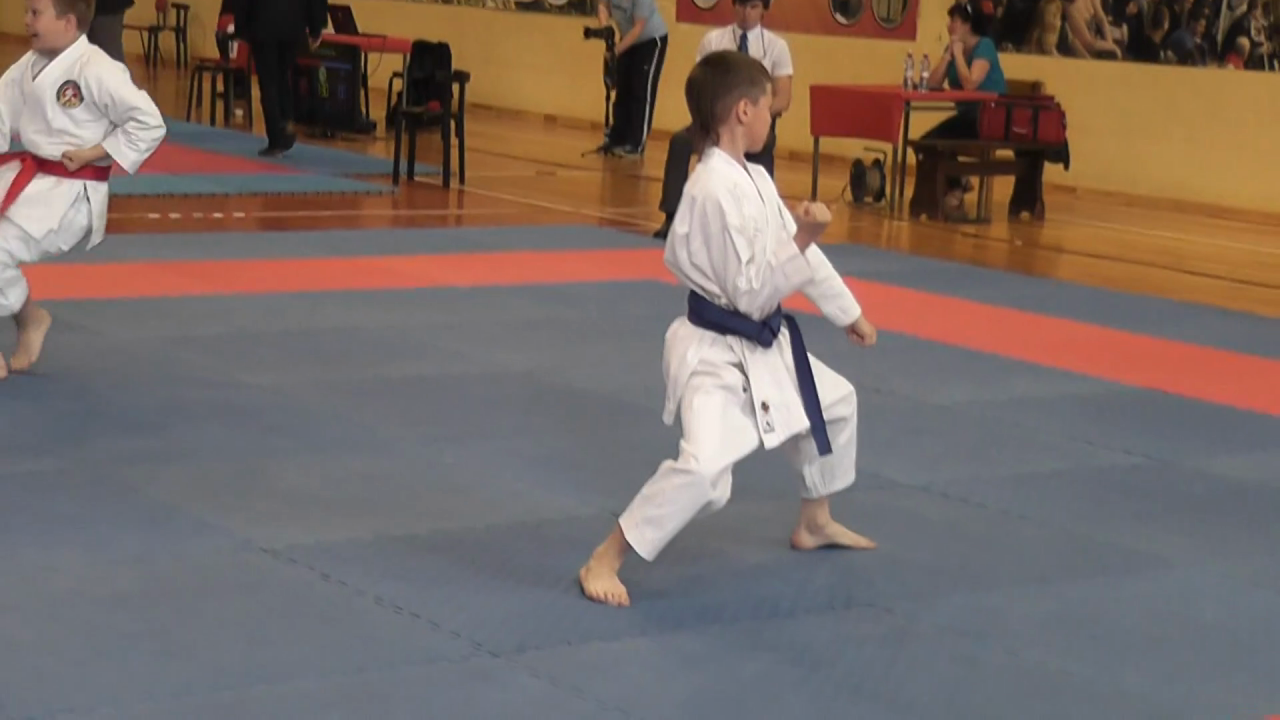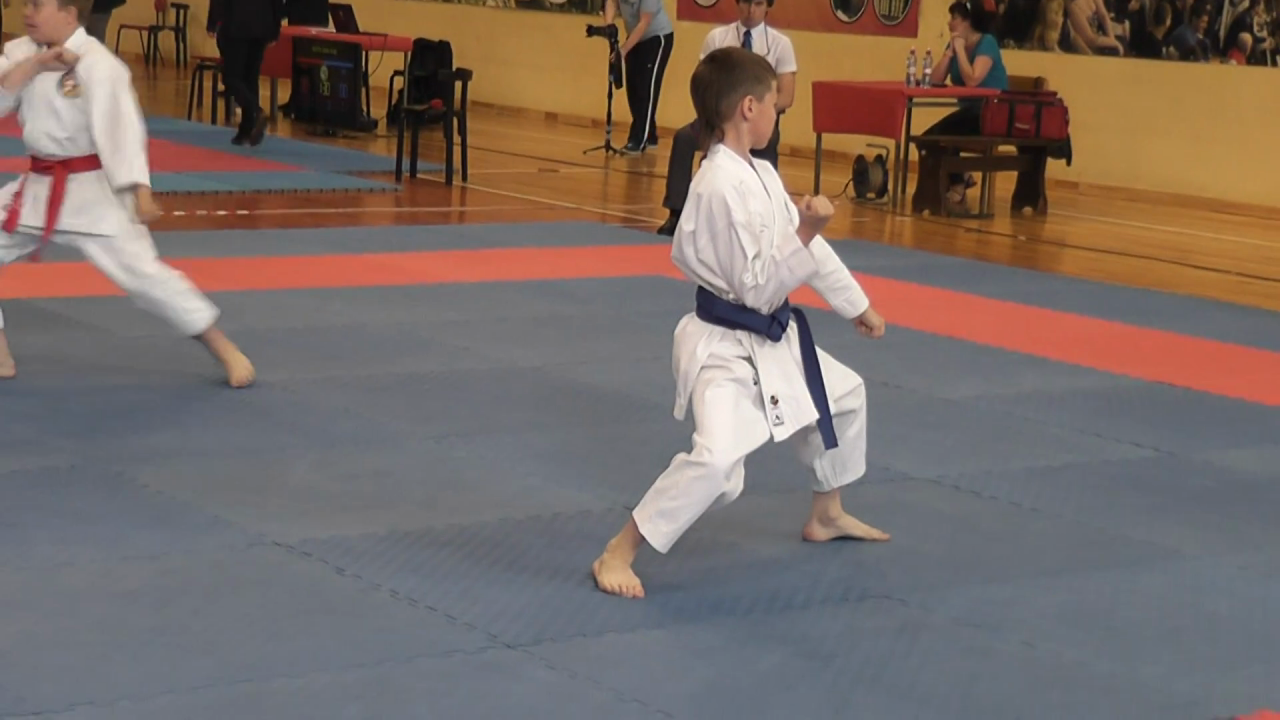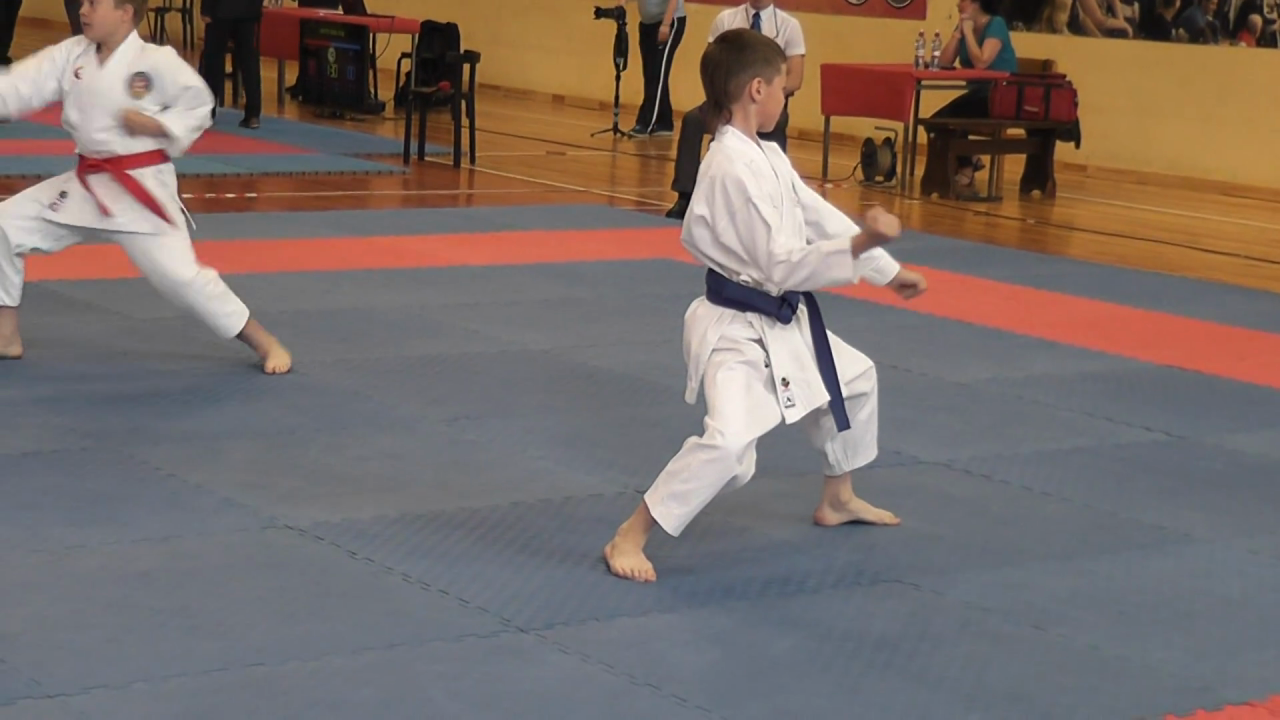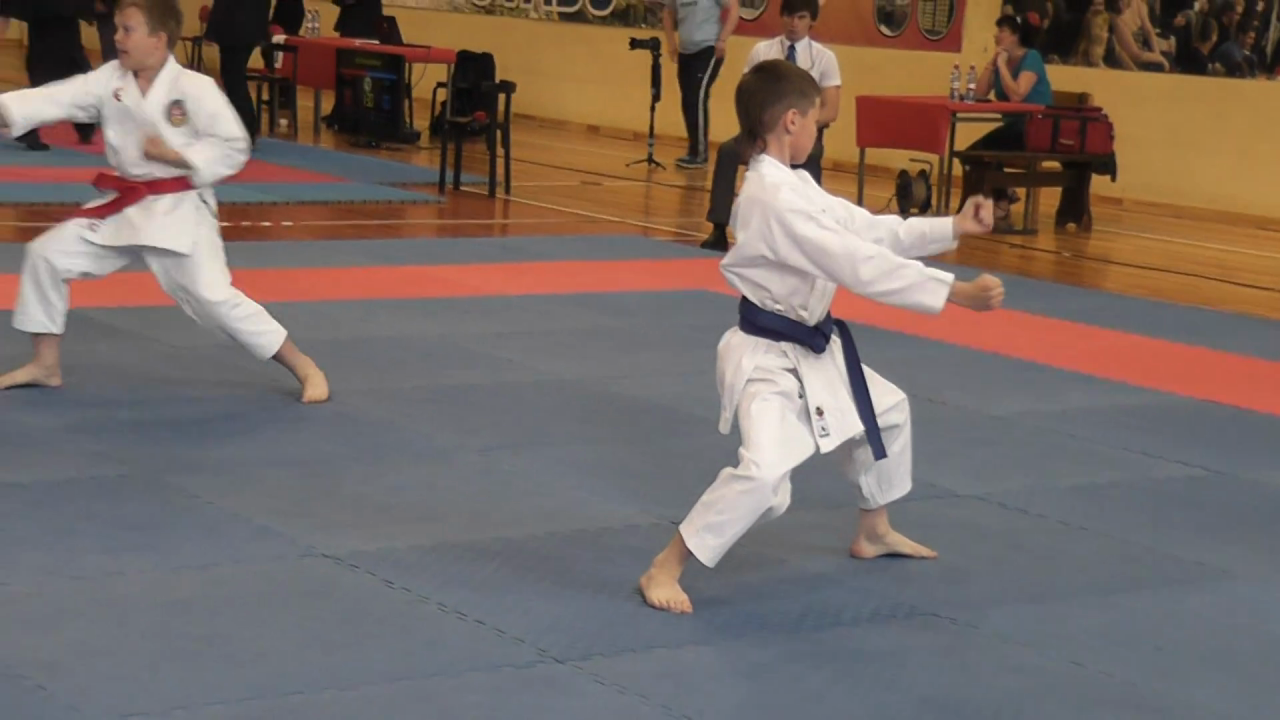
dt=0.4s
person 1, frame 1
left shoulder: (754, 178)
right shoulder: (714, 190)
left elbow: (804, 256)
right elbow: (752, 293)
left wrist: (849, 311)
right wrist: (802, 240)
left hip: (764, 343)
right hip: (716, 350)
left knee: (837, 401)
right knee: (704, 467)
left ankle: (814, 521)
right ankle: (604, 560)
person 1, frame 2
left shoulder: (761, 174)
right shoulder: (721, 187)
left elbow: (813, 251)
right elbow: (758, 288)
left wrist: (858, 304)
right wrist: (804, 233)
left hip: (771, 336)
right hip: (726, 344)
left knee: (844, 394)
right knee: (717, 460)
left ankle: (826, 514)
right ankle: (618, 553)
person 1, frame 3
left shoulder: (768, 155)
right shoulder: (732, 168)
left elbow: (822, 219)
right elbow: (785, 266)
left wrist: (890, 271)
right wrist: (863, 242)
left hip: (783, 319)
right hip: (737, 326)
left knee: (856, 377)
right knee: (729, 442)
left ankle: (838, 498)
right ankle: (629, 537)
person 1, frame 4
left shoulder: (795, 183)
right shoulder: (773, 197)
left elbow: (873, 231)
right elbow: (861, 265)
left wrist: (954, 227)
right wrist: (960, 292)
left hip: (813, 347)
right hip: (769, 356)
left knee: (887, 410)
right knee: (764, 473)
left ankle: (874, 531)
right ankle: (665, 568)
person 2, frame 1
left shoulder: (97, 70)
right shoulder: (31, 65)
left elbow: (148, 126)
left wrist: (92, 153)
left hip: (70, 193)
left ankle: (32, 320)
person 2, frame 2
left shoulder: (97, 61)
left elbow: (119, 125)
left wrist: (139, 188)
right wrist: (34, 64)
left hip: (95, 186)
right hip: (41, 186)
left knee: (140, 271)
left ankle: (225, 351)
person 2, frame 3
left shoulder: (158, 61)
right shoulder: (70, 54)
left elbow: (197, 107)
left wrist: (157, 126)
left hip: (141, 188)
right hip: (86, 183)
left knee: (179, 276)
left ankle: (266, 345)
person 2, frame 4
left shoulder: (195, 89)
right shoulder: (111, 79)
left elbow: (233, 149)
right elbow: (58, 97)
left wrist: (179, 156)
left hip: (177, 209)
right hip: (125, 206)
left knee: (211, 296)
right knee: (46, 255)
left ankle: (306, 370)
right ankle: (46, 365)
person 3, frame 1
left shoulder: (777, 45)
right shoulder: (713, 39)
left elbow: (782, 100)
left knee: (761, 144)
right knee: (680, 141)
right ankle: (672, 218)
person 3, frame 2
left shoulder: (780, 44)
right shoulder: (717, 37)
left elbow: (785, 98)
left knee: (765, 143)
right knee: (683, 139)
right ankle: (675, 214)
person 3, frame 3
left shoulder: (789, 25)
right shoulder: (726, 19)
left elbow: (794, 80)
left knee: (774, 124)
right knee: (692, 120)
right ankle: (684, 198)
person 3, frame 4
left shoulder: (824, 58)
right shoulder: (761, 51)
left elbow: (829, 112)
left knee: (809, 157)
right knee: (727, 151)
right ankle: (719, 230)
person 4, frame 1
left shoulder: (984, 45)
right shoulder: (955, 47)
left elbow: (970, 84)
right elbow: (933, 84)
left wrist: (957, 53)
right wrist: (948, 54)
right hip: (967, 114)
left ankle: (954, 189)
right ankle: (955, 187)
person 4, frame 2
left shoulder: (987, 42)
right shoulder: (955, 43)
left elbow: (973, 80)
right elbow: (936, 79)
left wrist: (960, 48)
right wrist: (950, 50)
right hip: (969, 110)
left knee: (938, 138)
right knee: (930, 138)
left ankle: (955, 184)
right ankle: (957, 182)
person 4, frame 3
left shoulder: (996, 25)
right shoulder: (964, 26)
left elbow: (981, 62)
right elbow: (944, 62)
left wrist: (968, 32)
right wrist: (958, 32)
right hip: (978, 93)
left knee: (948, 120)
right knee: (938, 121)
left ankle: (965, 168)
right ankle: (966, 165)
person 4, frame 4
left shoulder: (1031, 58)
right shoulder: (1001, 58)
left elbow: (1016, 94)
right elbow: (979, 94)
left wrist: (1001, 65)
right wrist: (991, 64)
right hip: (1012, 125)
left knee: (983, 152)
right knee: (974, 153)
left ankle: (1000, 201)
right ankle: (1001, 197)
